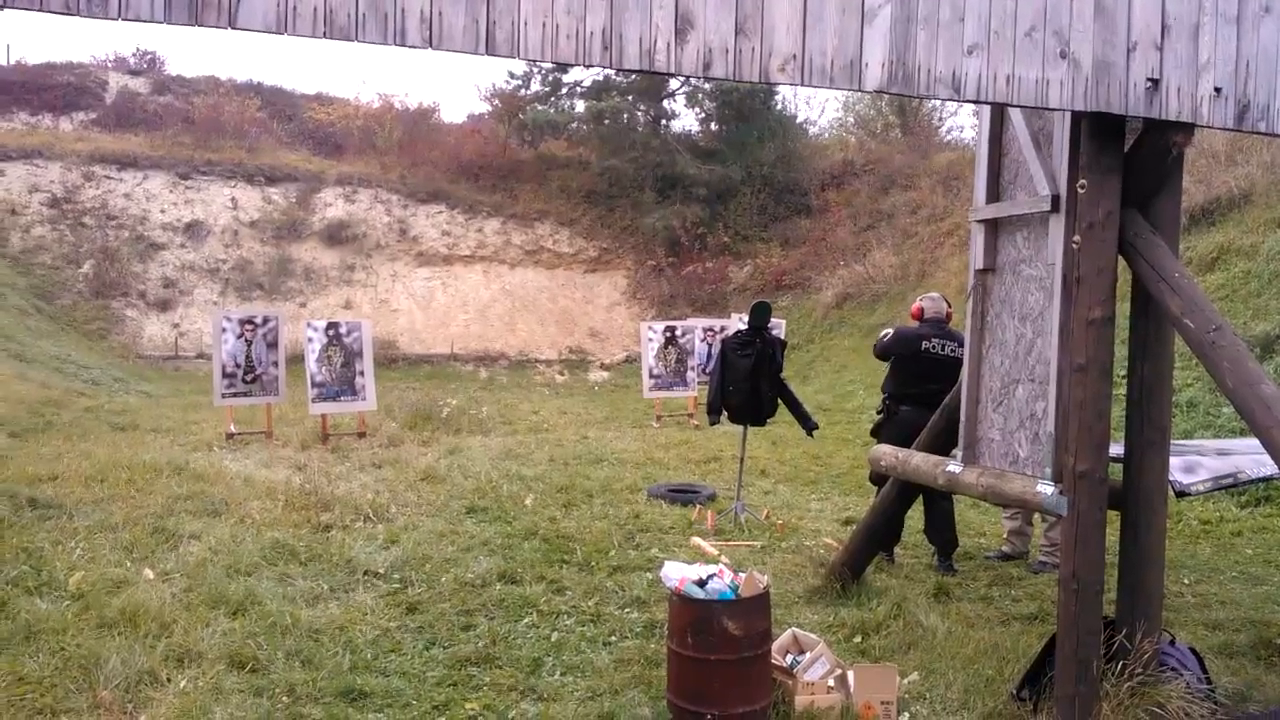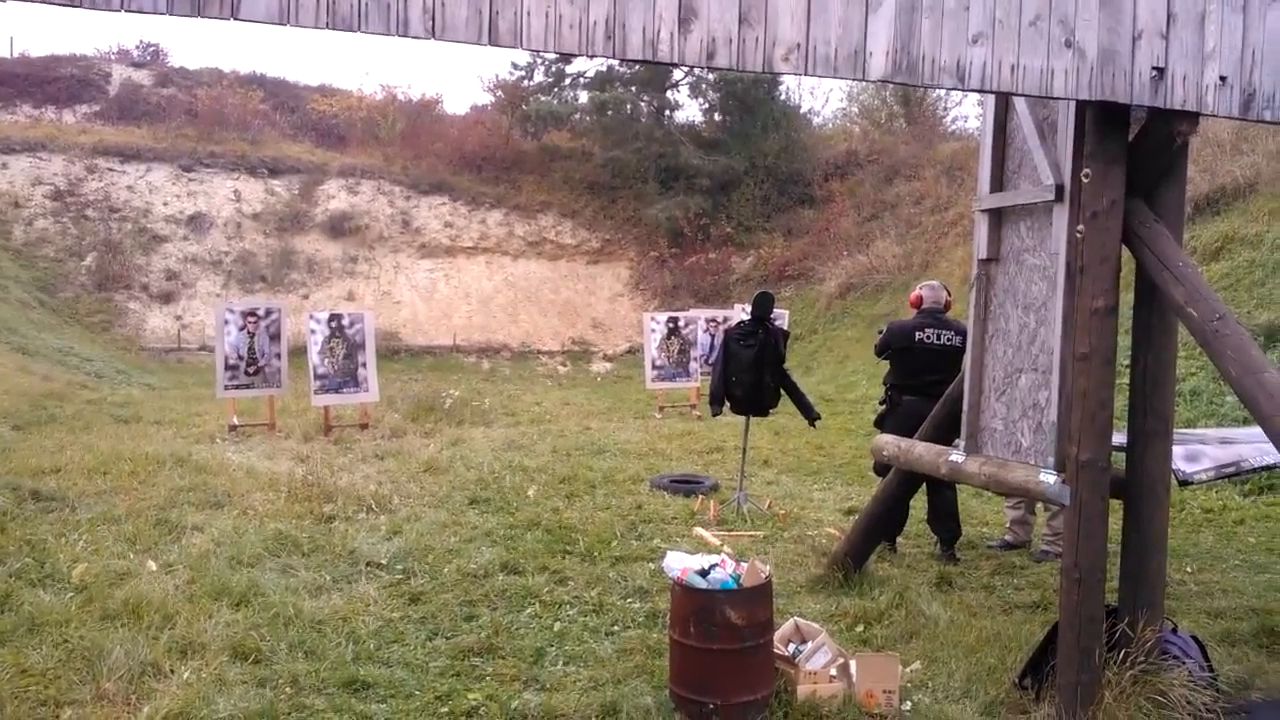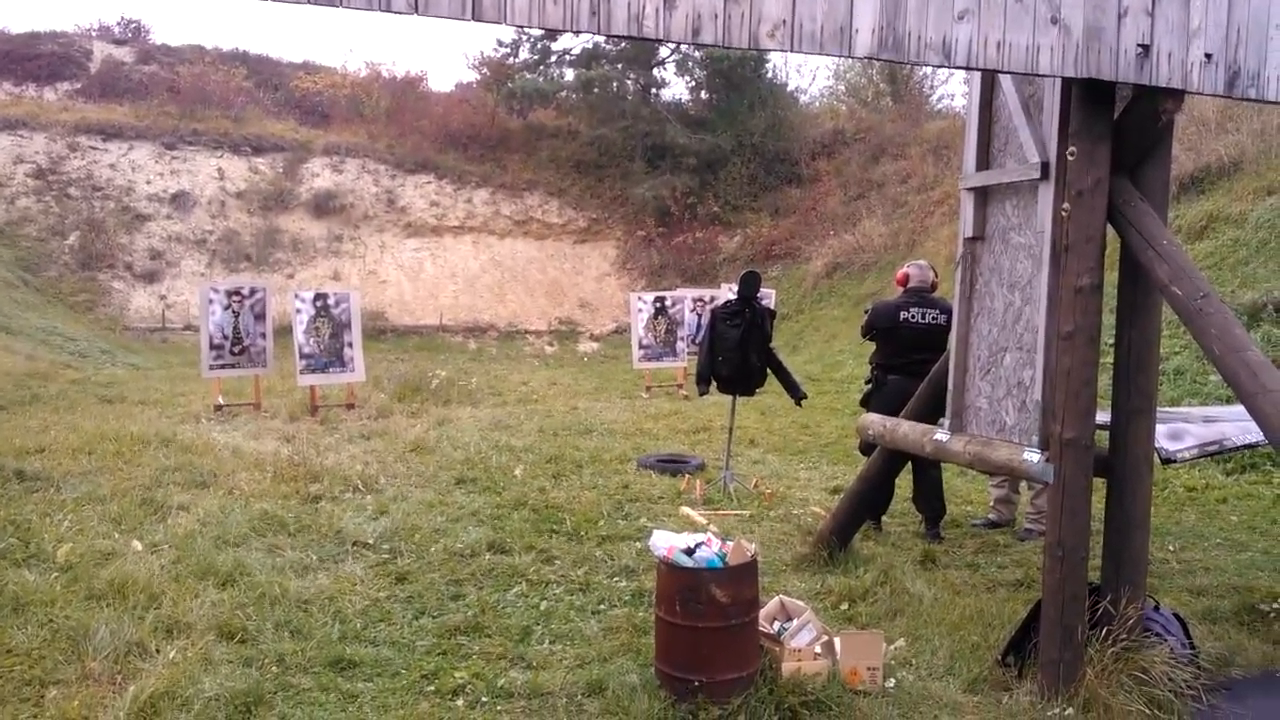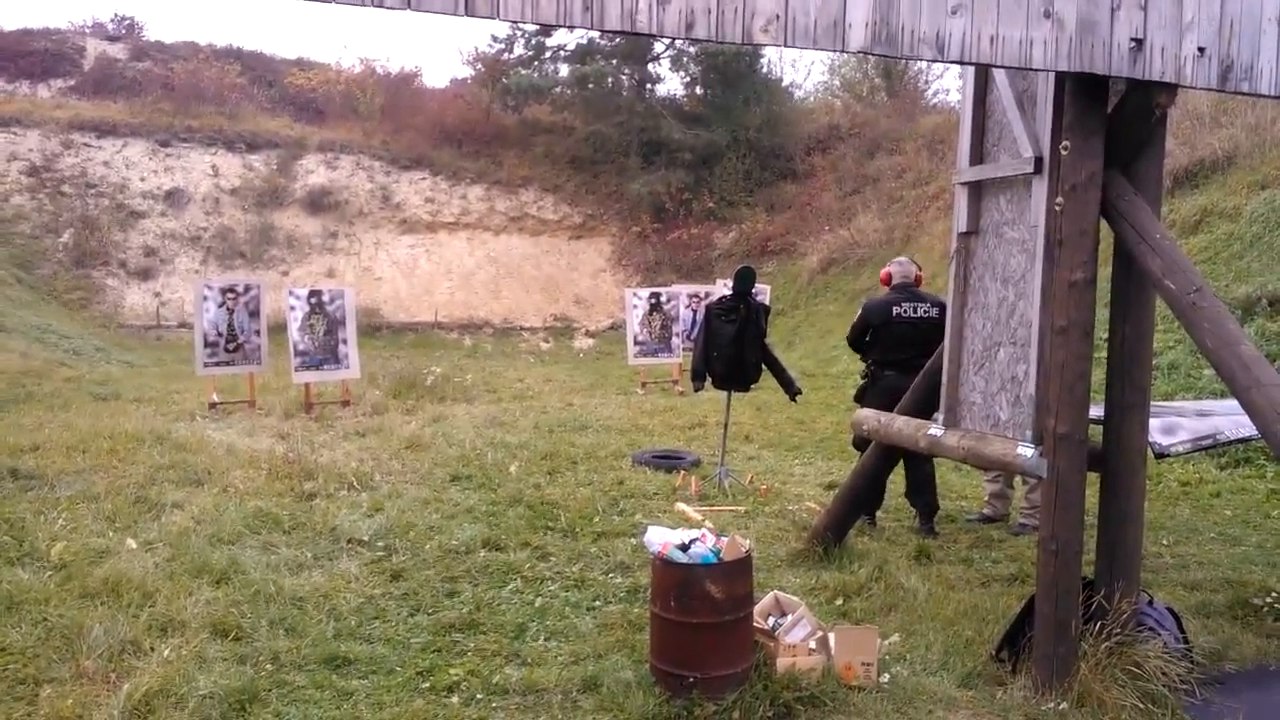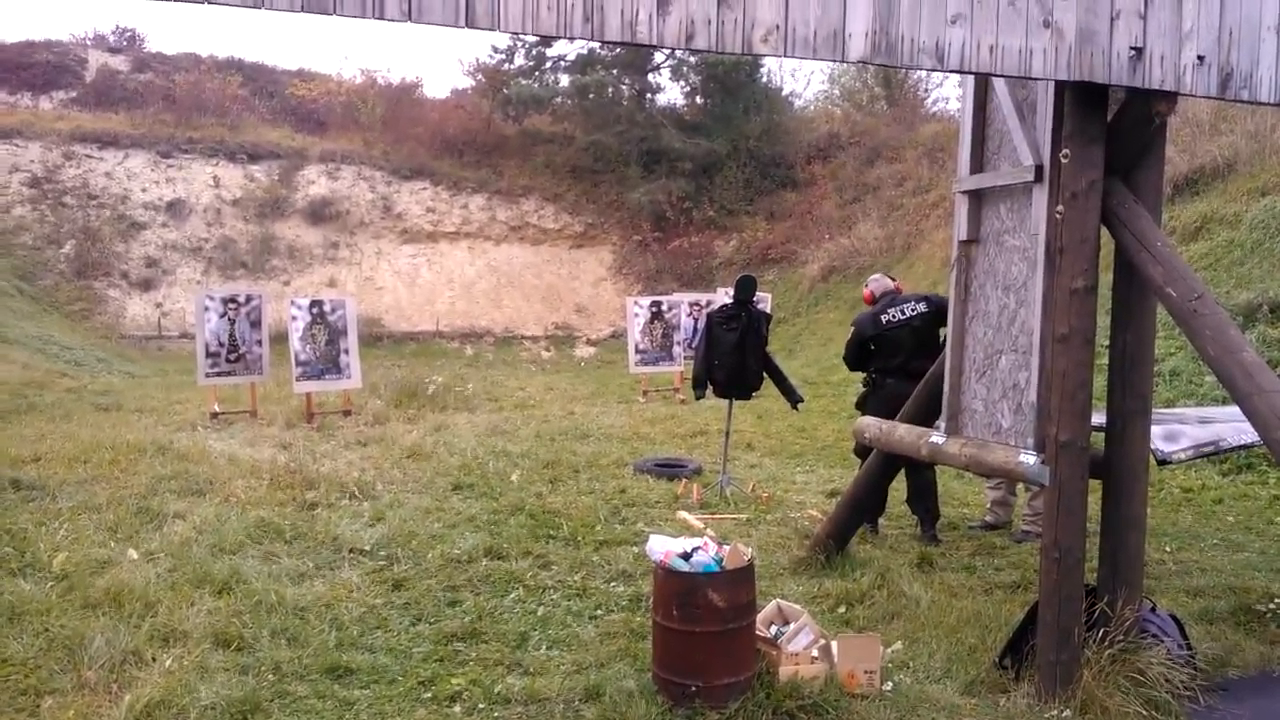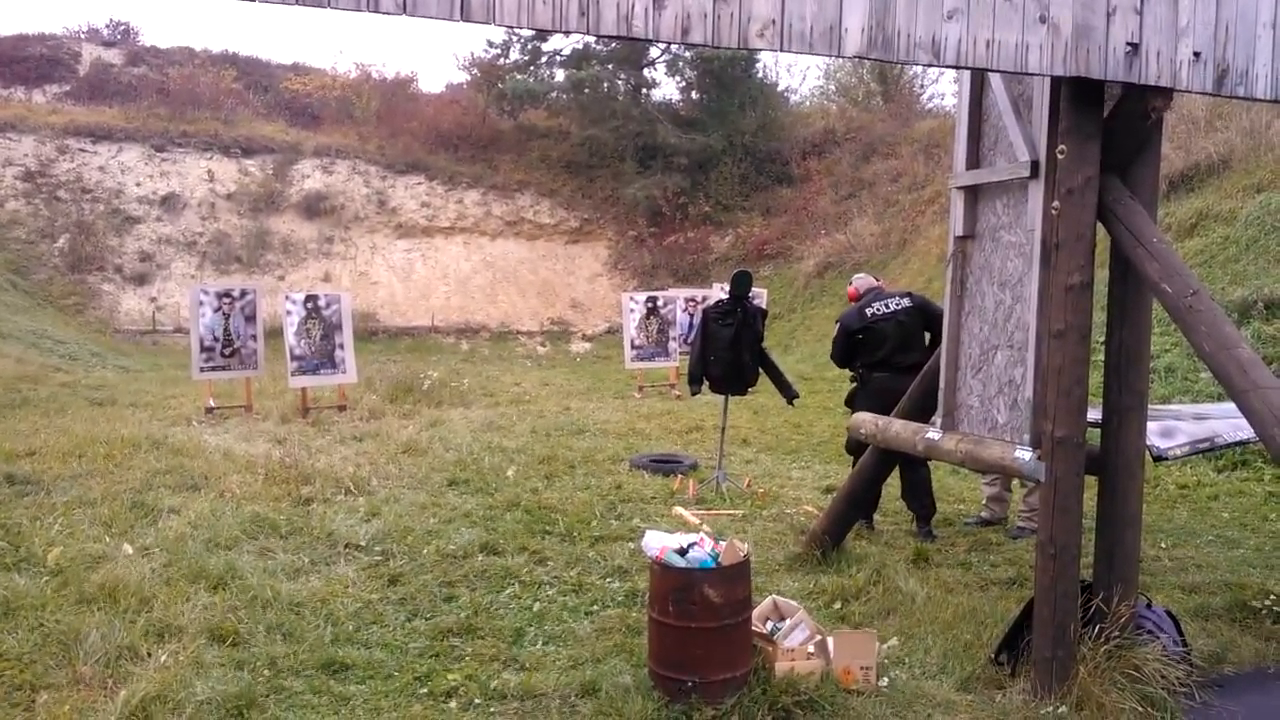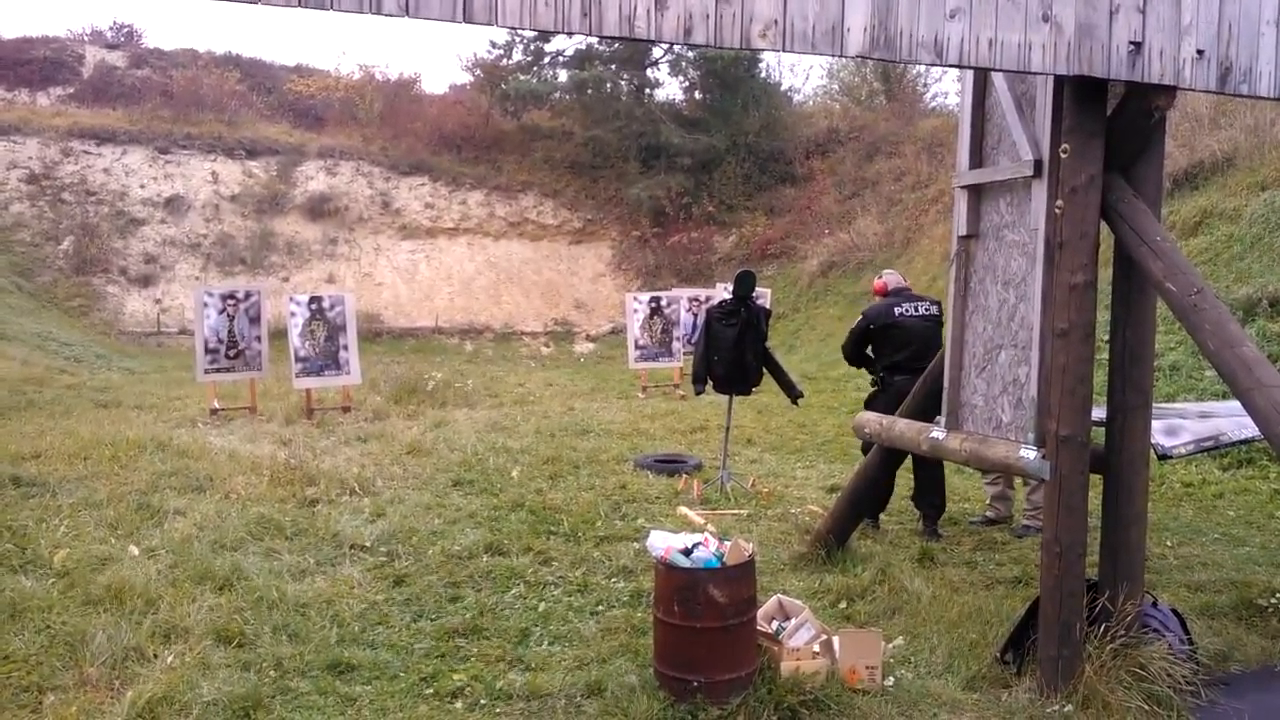
dt=0.7s
person 1, frame 1
left shoulder: (906, 336)
right shoulder: (960, 343)
left elbow: (880, 351)
right elbow: (951, 372)
left wrist: (884, 336)
left hip: (903, 418)
left knee: (891, 484)
right knee: (939, 488)
left ankle: (885, 548)
right ankle: (945, 556)
person 1, frame 2
left shoulder: (900, 329)
right shoulder: (960, 332)
left elbow: (880, 351)
right elbow: (961, 365)
left wrist: (888, 335)
left hip: (905, 409)
right knee: (942, 477)
left ankle: (887, 538)
right ankle: (947, 545)
person 1, frame 3
left shoulder: (884, 309)
right shoulder: (947, 312)
left elbow: (866, 332)
left hip: (890, 389)
right knee: (927, 457)
left ankle: (873, 516)
right ankle: (932, 524)
person 1, frame 4
left shoulder: (875, 307)
right shoulder: (938, 307)
left elbow: (854, 340)
left hip: (884, 385)
left knee: (873, 449)
right knee: (920, 453)
left ankle: (867, 512)
right ankle: (926, 519)
person 1, frame 5
left shoulder: (866, 321)
right shoulder: (928, 303)
left elbow: (852, 362)
right wrist: (938, 354)
left hip: (886, 393)
left knee: (874, 457)
right knee: (920, 459)
left ankle: (869, 519)
right ankle: (928, 526)
person 1, frame 6
left shoulder: (851, 316)
right shoulder: (912, 301)
left elbow: (839, 358)
right elbow: (943, 325)
right wrist: (927, 358)
left hip: (876, 388)
right hip: (914, 386)
left knee: (866, 454)
right knee: (914, 455)
left ankle: (863, 516)
right ankle: (924, 522)
person 1, frame 7
left shoulder: (878, 312)
right shoulder: (933, 306)
left elbow: (852, 350)
left wrist: (872, 365)
left hip: (896, 389)
right hip: (933, 389)
right knee: (930, 457)
left ankle: (870, 516)
right ankle: (930, 522)
